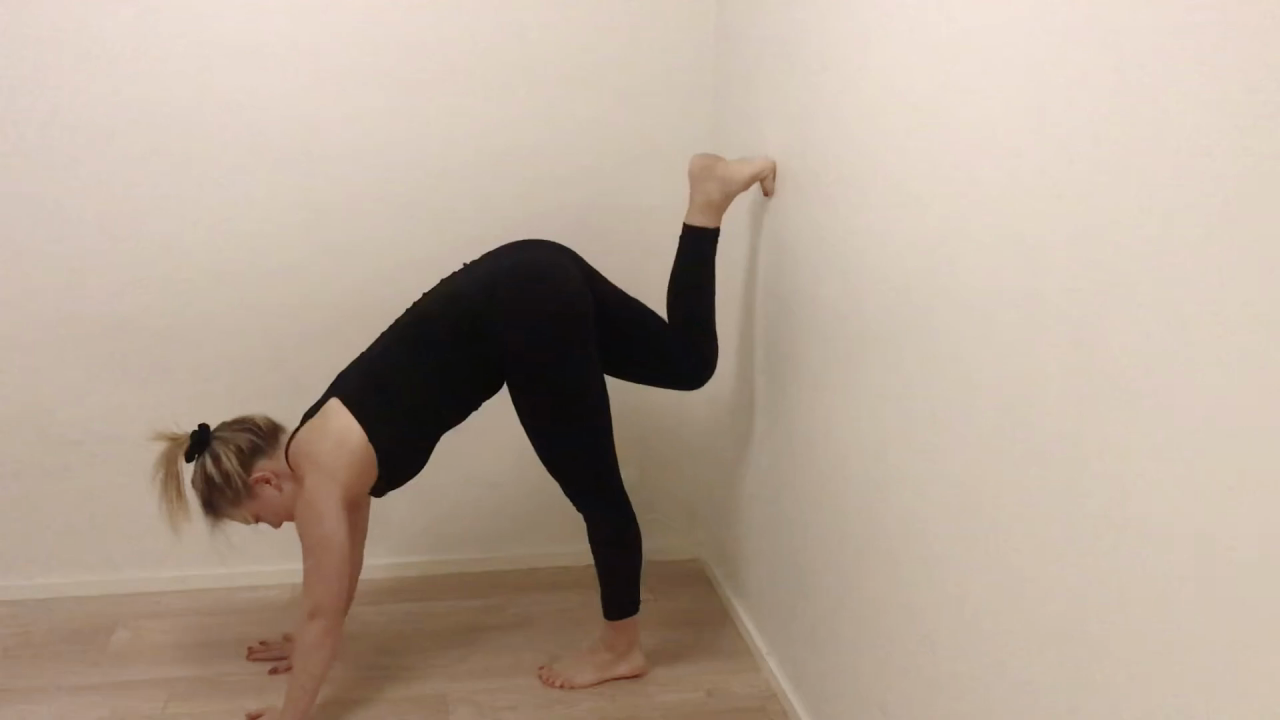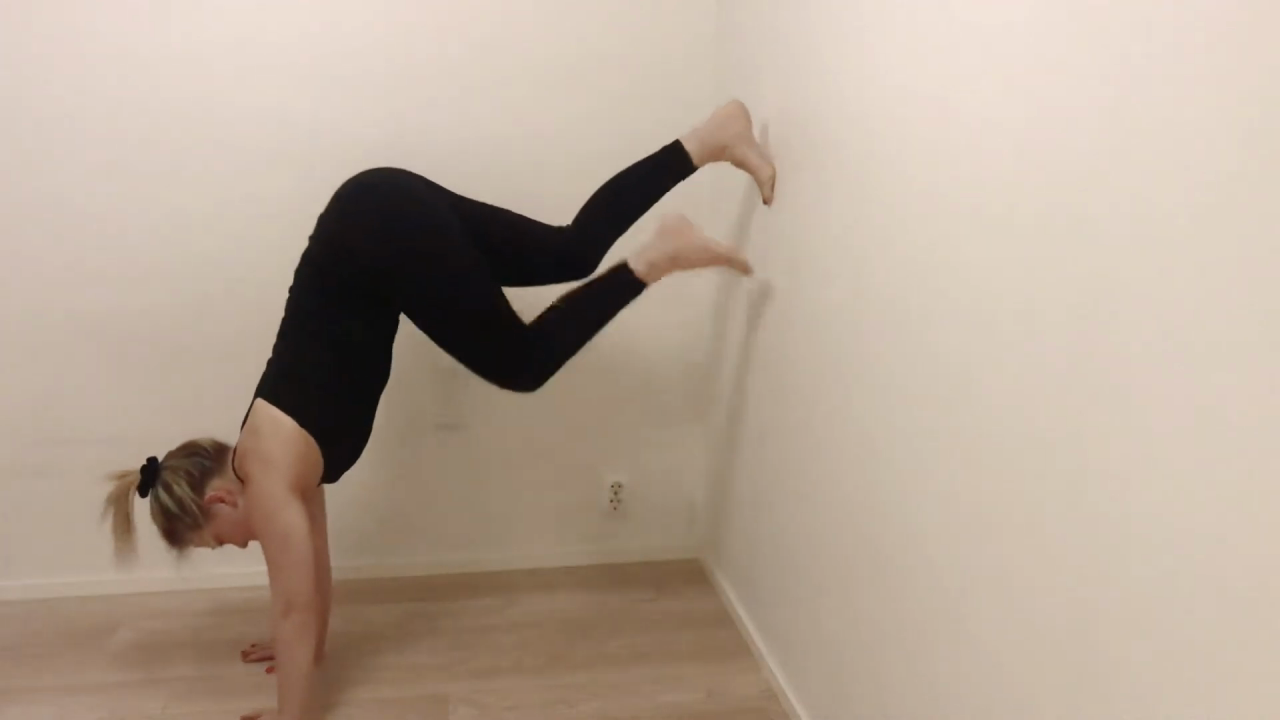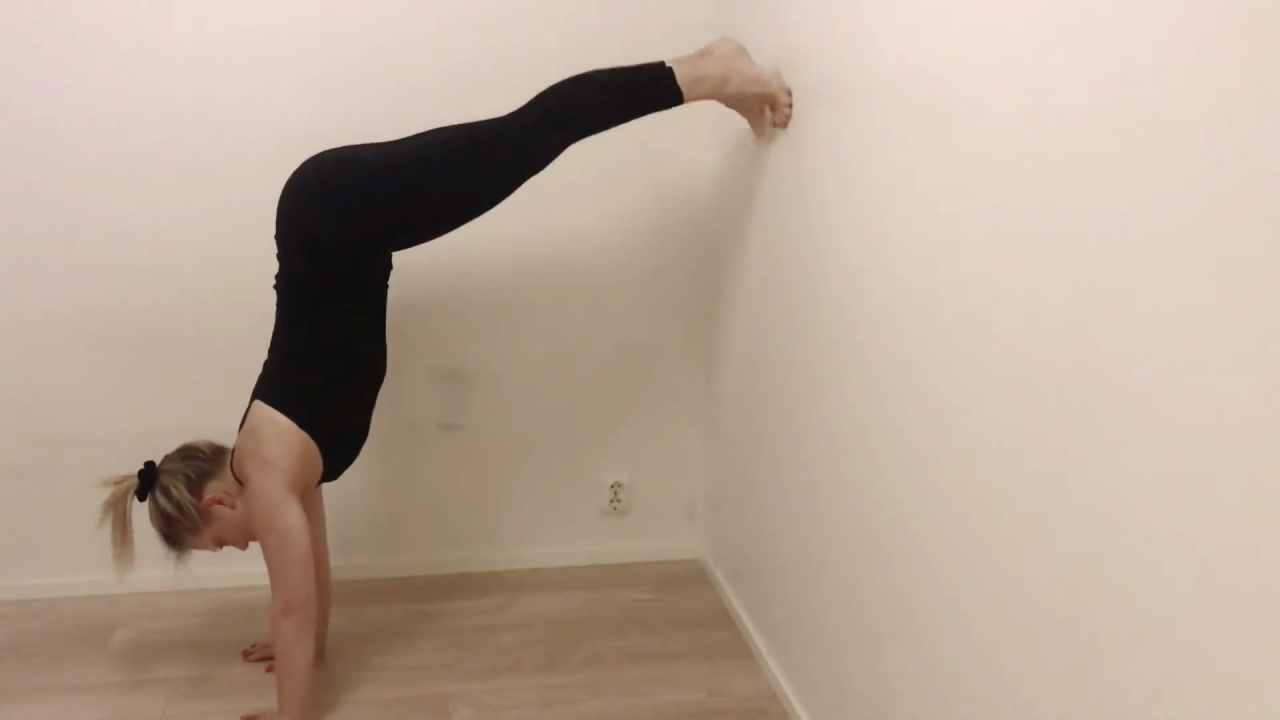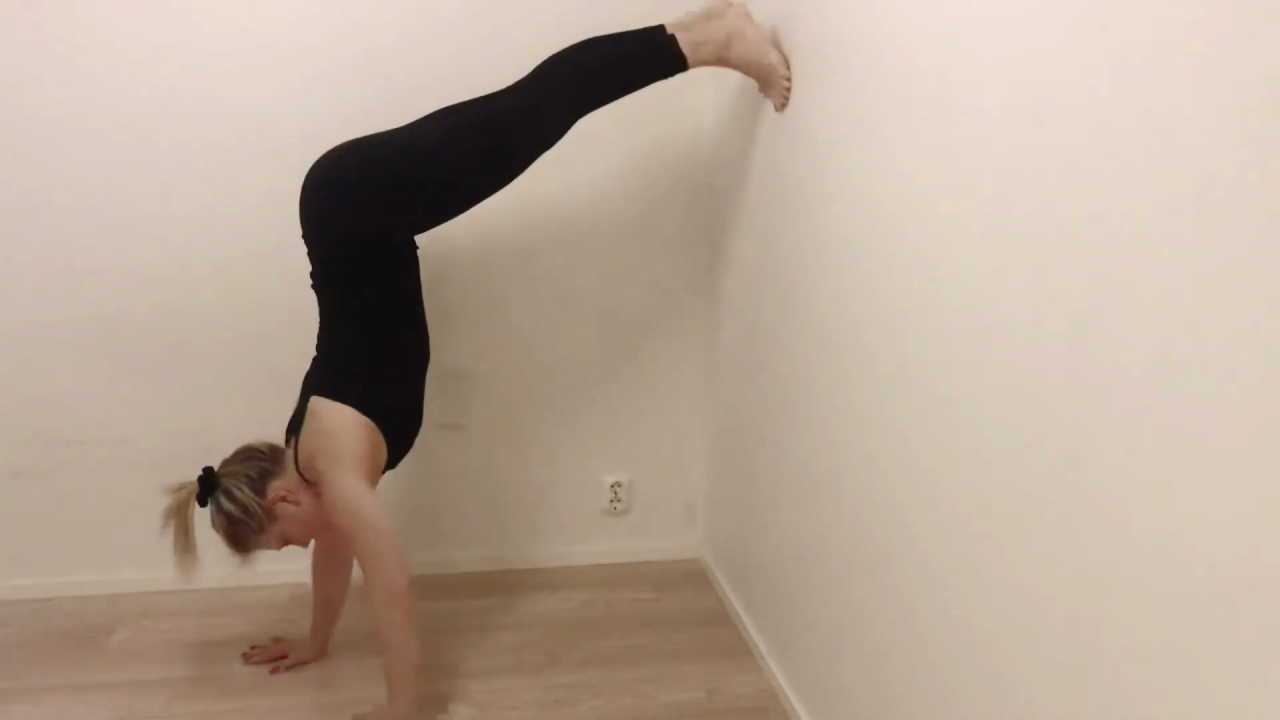
dt=0.7s
person 1, frame 1
left shoulder: (319, 475)
right shoulder: (321, 444)
left elbow: (322, 613)
right elbow: (349, 544)
right wrist: (308, 643)
left hip: (528, 307)
right hip: (531, 282)
left knee: (595, 488)
right knee: (689, 364)
left ankle: (620, 646)
right ankle: (707, 194)
person 1, frame 2
left shoulder: (267, 477)
right shoulder: (280, 457)
left elbow: (294, 610)
right elbow: (313, 553)
right wrist: (311, 643)
left hip: (384, 222)
right hip: (382, 216)
left knee: (522, 364)
right knee: (570, 250)
left ankle: (661, 254)
right ankle: (709, 139)
person 1, frame 3
left shoulder: (267, 478)
right shoulder: (273, 461)
left elbow: (292, 607)
right elbow: (313, 553)
right wrist: (309, 642)
left hip: (341, 208)
right hip: (337, 210)
left knee: (528, 135)
right knee: (526, 137)
left ankle: (703, 76)
person 1, frame 4
left shoulder: (333, 468)
right shoulder: (314, 460)
left elbow: (394, 600)
right elbow: (334, 546)
right wrist: (314, 641)
left hip: (360, 201)
right hip: (353, 205)
left knee: (530, 111)
right knee: (531, 106)
